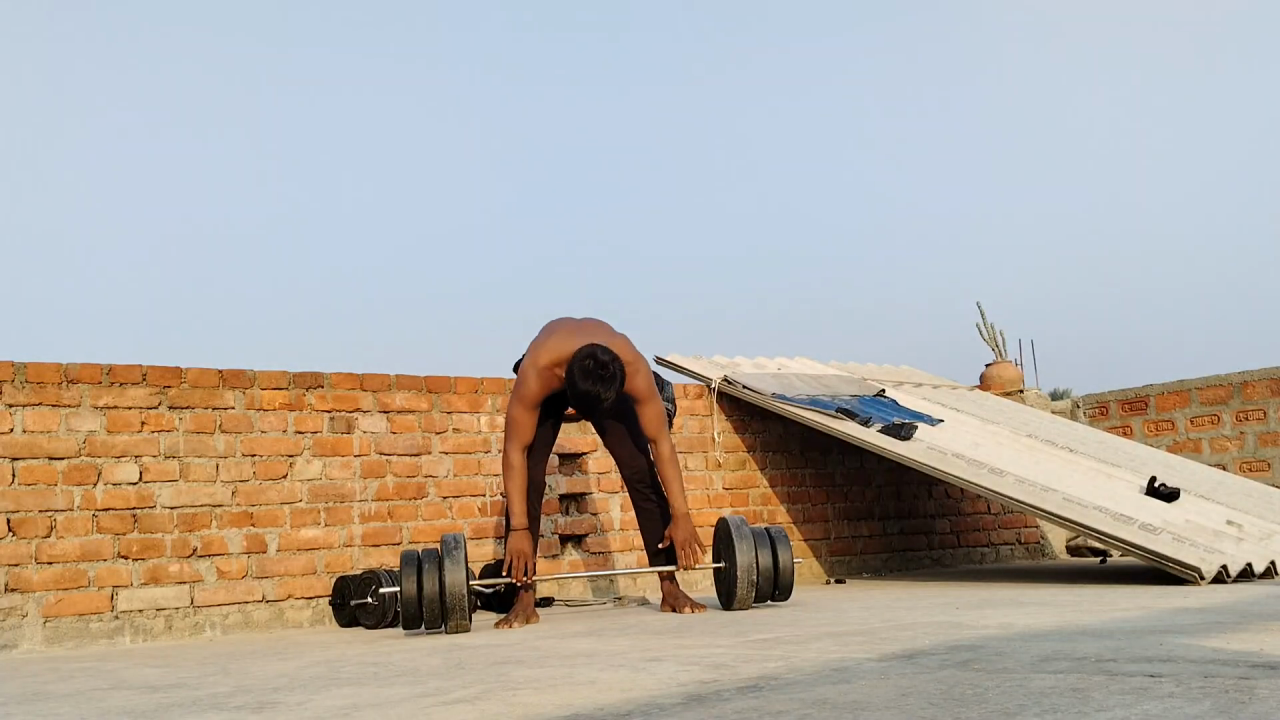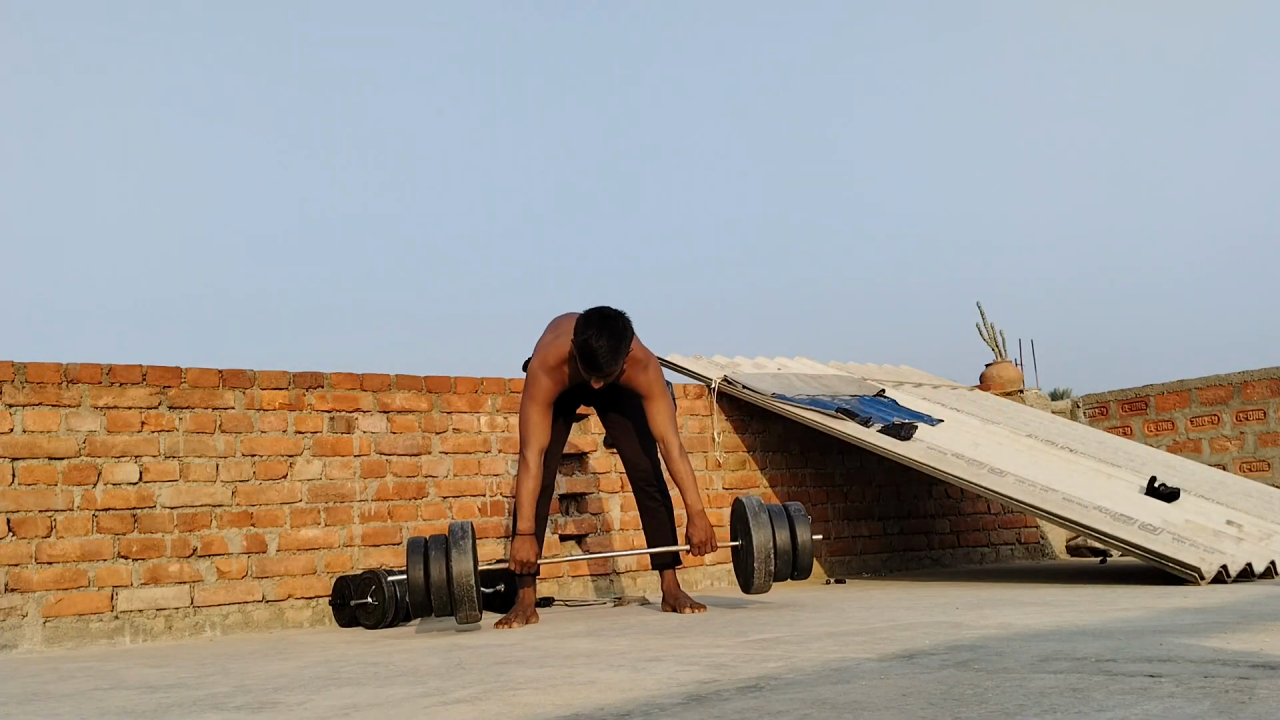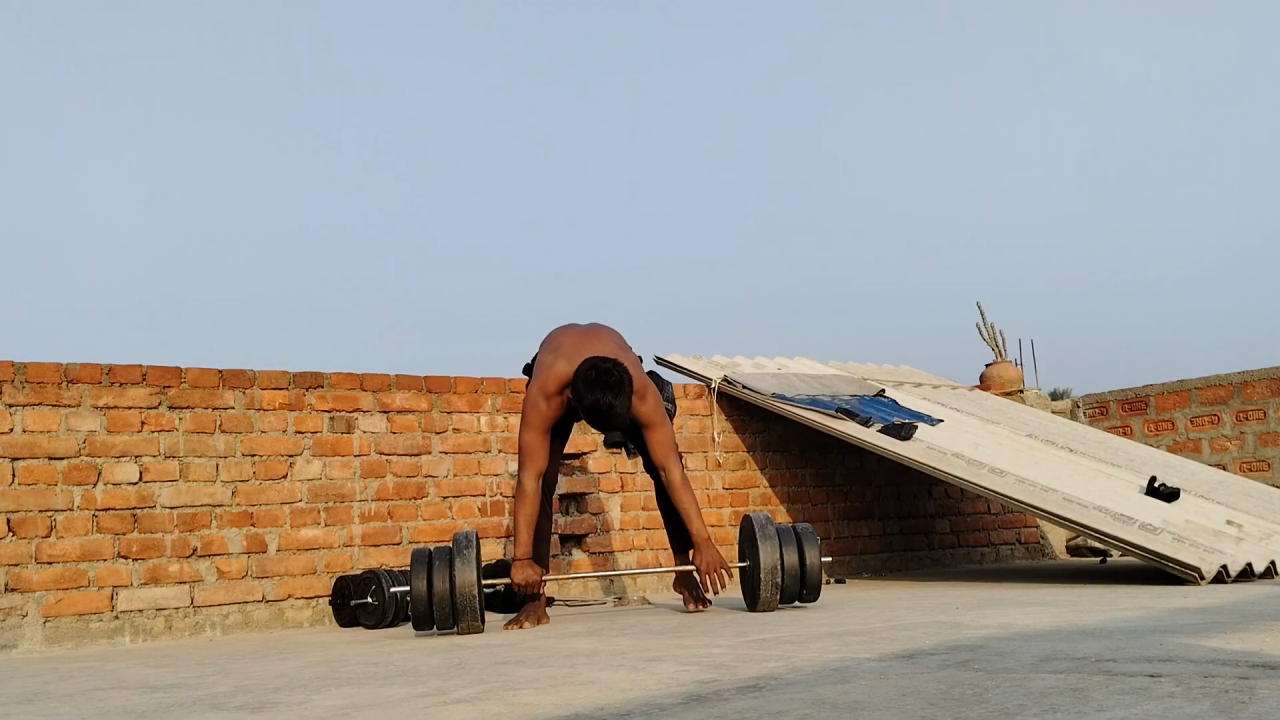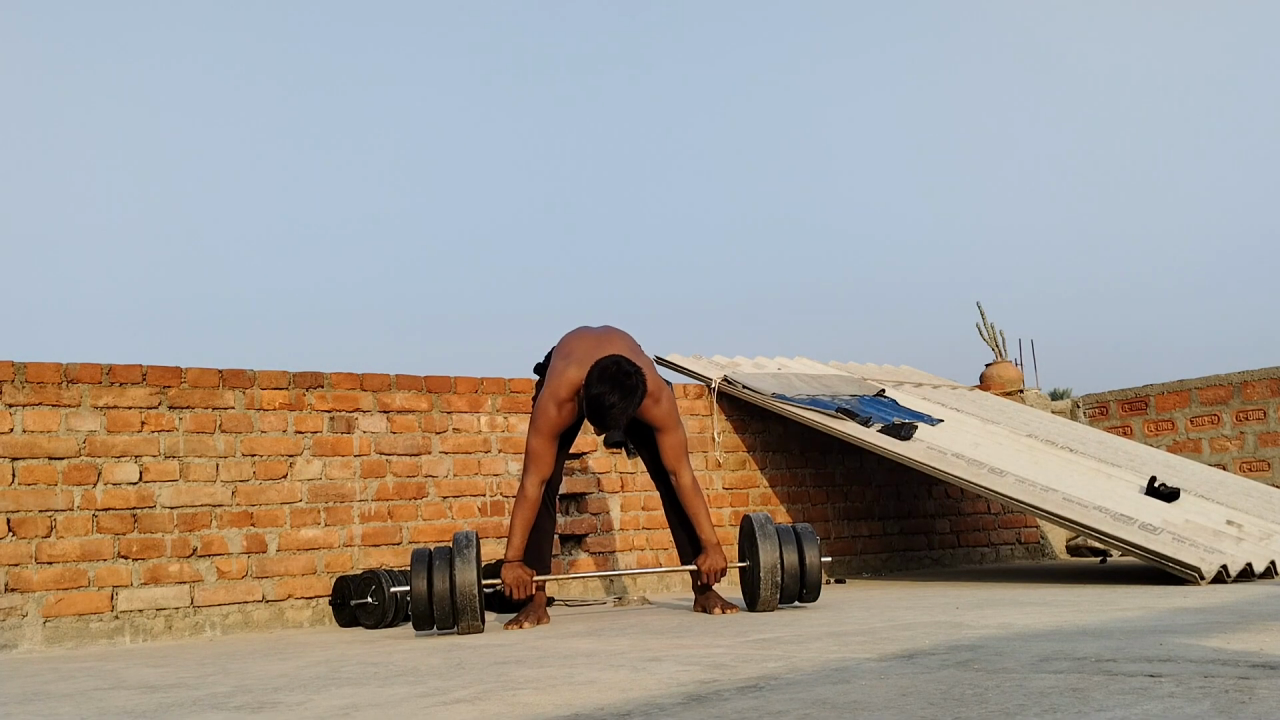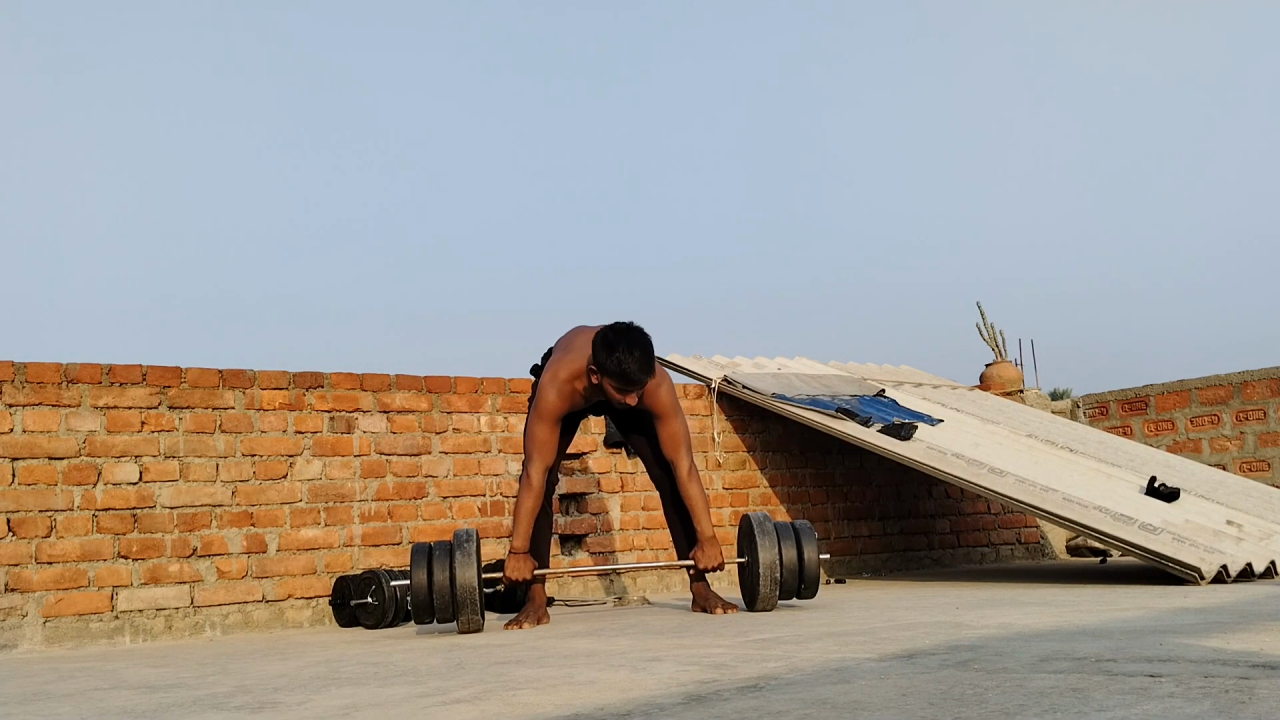
dt=1s
person 1, frame 1
left shoulder: (633, 369)
right shoulder: (538, 370)
left elbow: (661, 442)
right elbow: (515, 451)
left wrist: (681, 516)
right wrist: (518, 529)
left hip: (609, 383)
right hip: (551, 374)
left knee: (641, 470)
right knee: (529, 476)
left ankle: (670, 588)
right ankle: (524, 599)
person 1, frame 2
left shoulder: (642, 364)
right shoulder: (546, 367)
left elbow: (669, 441)
right elbow: (531, 455)
left wrist: (696, 514)
right wrist: (524, 532)
left hip: (619, 389)
right hip: (561, 386)
left knee: (646, 470)
right knee: (541, 476)
left ankle: (670, 587)
right ankle: (525, 598)
person 1, frame 3
left shoulder: (641, 390)
right shoulder: (545, 393)
left elbow: (670, 469)
right elbow: (529, 479)
left wrist: (703, 542)
right wrist: (523, 557)
left hip: (616, 372)
right hip: (558, 378)
left knee: (658, 465)
right knee: (543, 479)
left ankle: (684, 572)
right ankle: (535, 600)
person 1, frame 4
left shoulder: (655, 394)
right shoulder: (558, 397)
left elbow: (681, 474)
right elbow: (533, 482)
left wrist: (711, 546)
right wrist: (513, 560)
left hip: (629, 378)
right hip: (562, 375)
left knee: (666, 476)
right knee: (546, 480)
left ankle: (702, 588)
right ankle: (536, 599)
person 1, frame 5
left shoulder: (657, 384)
right shoulder: (558, 383)
left elbow: (682, 465)
right elbow: (536, 472)
left wrist: (707, 539)
right wrist: (518, 550)
left hip: (621, 384)
right hip: (571, 392)
left knee: (668, 475)
right knee: (539, 477)
left ankle: (700, 590)
right ankle: (536, 600)
